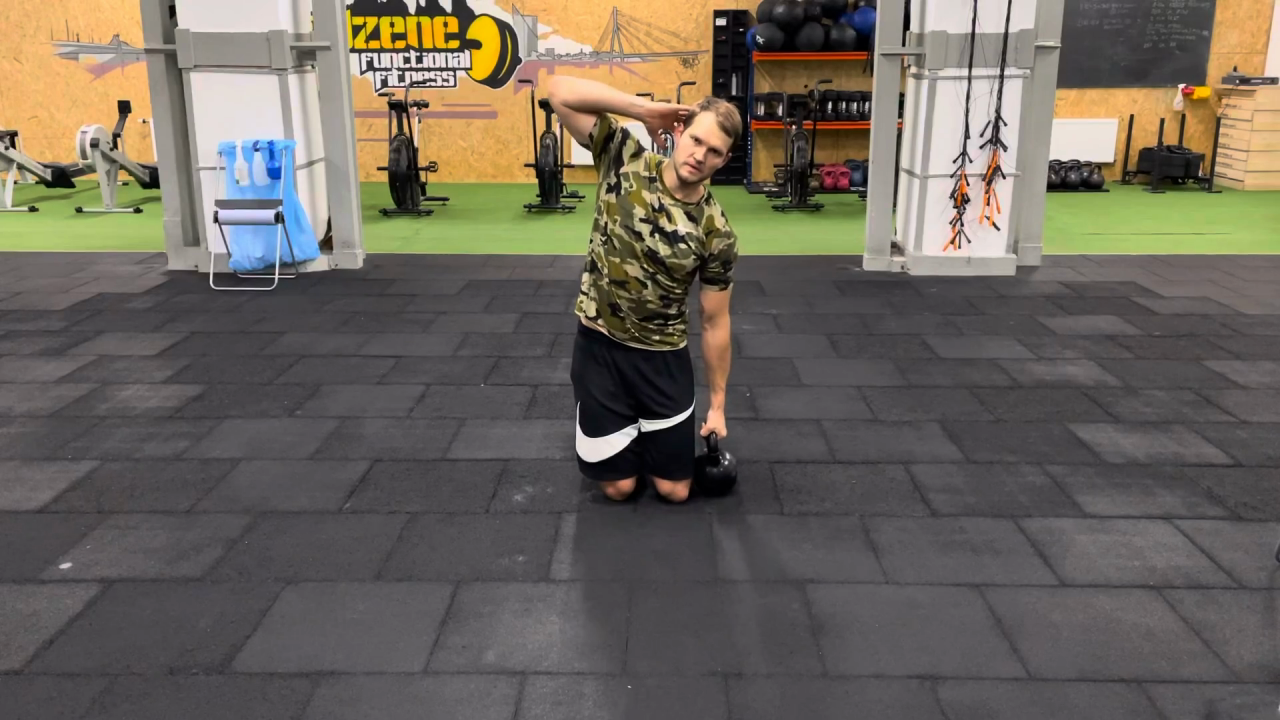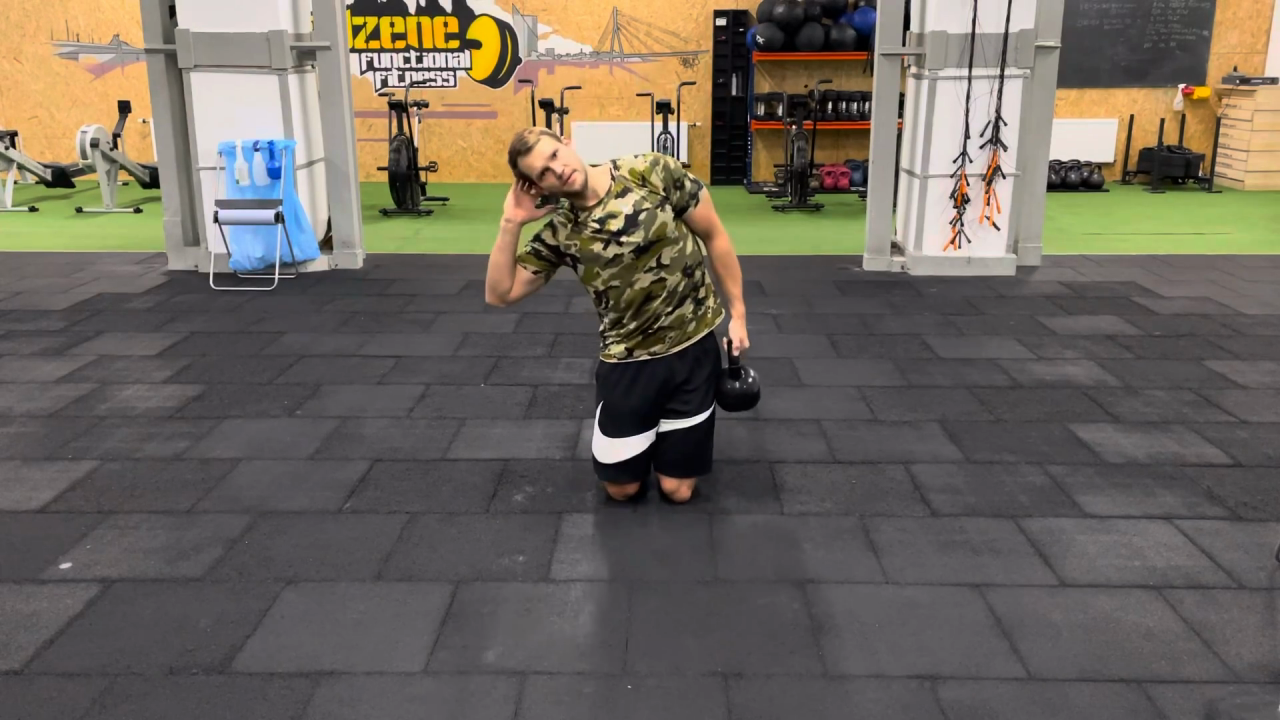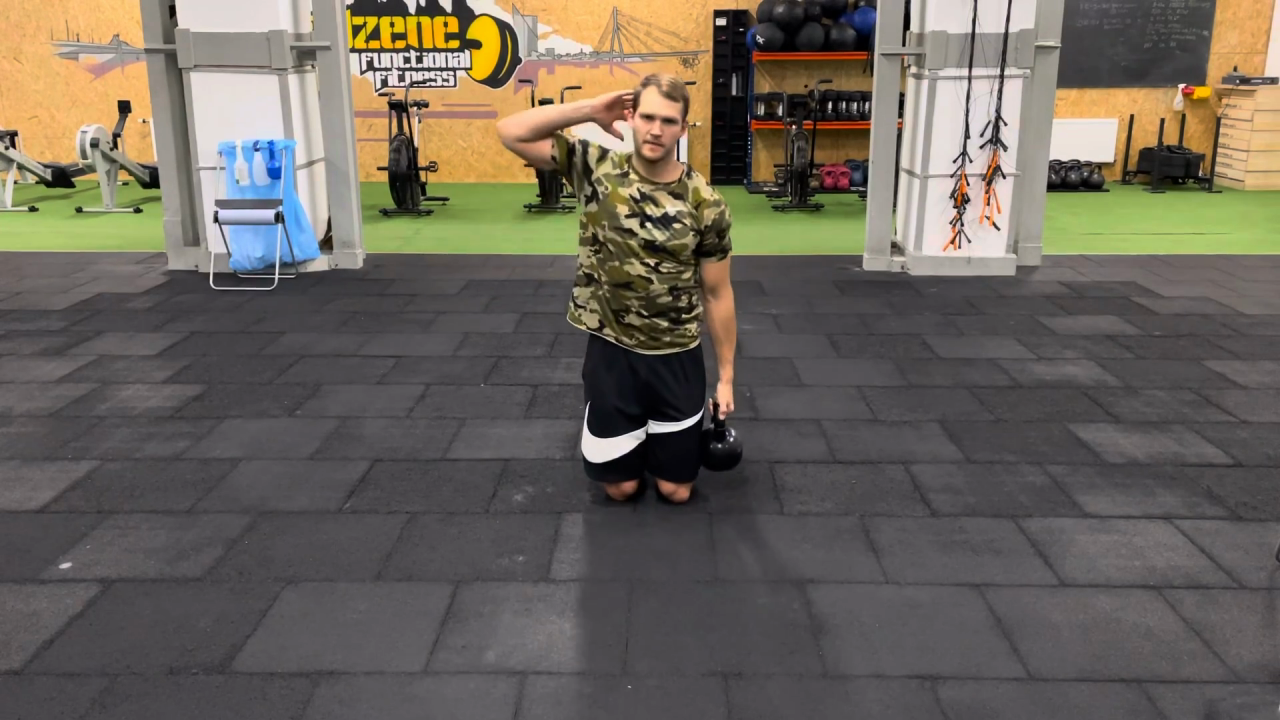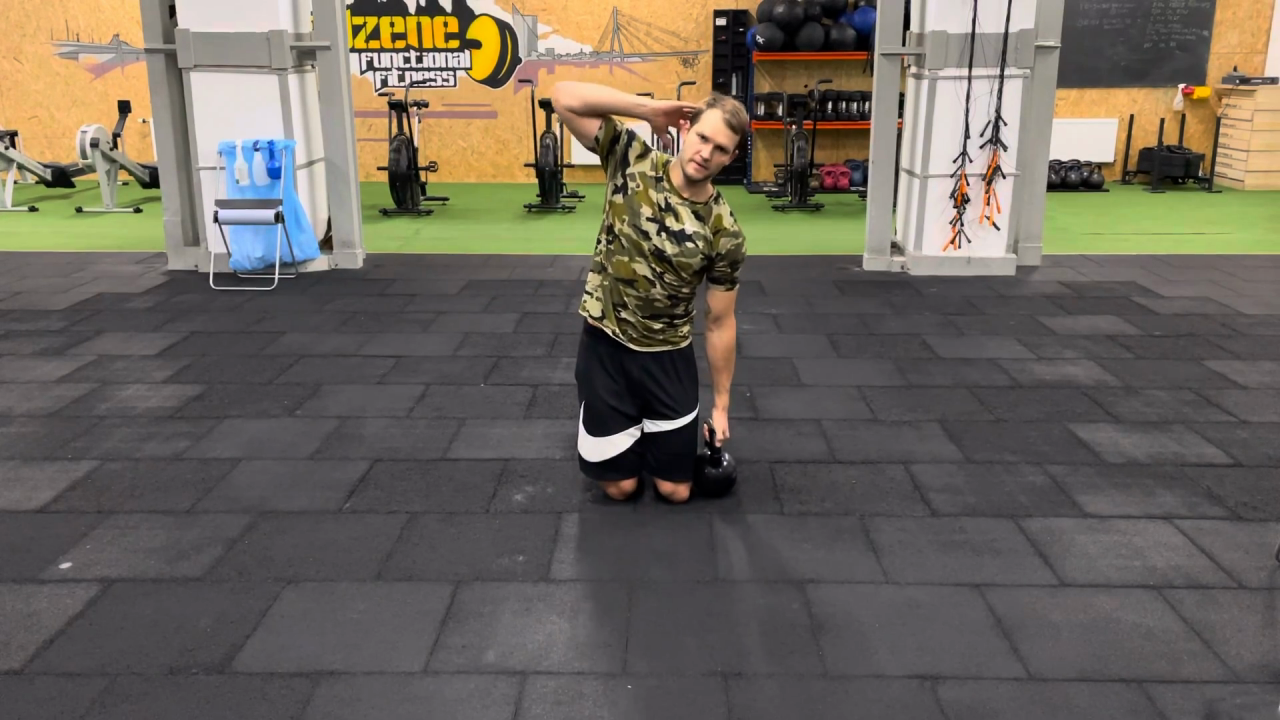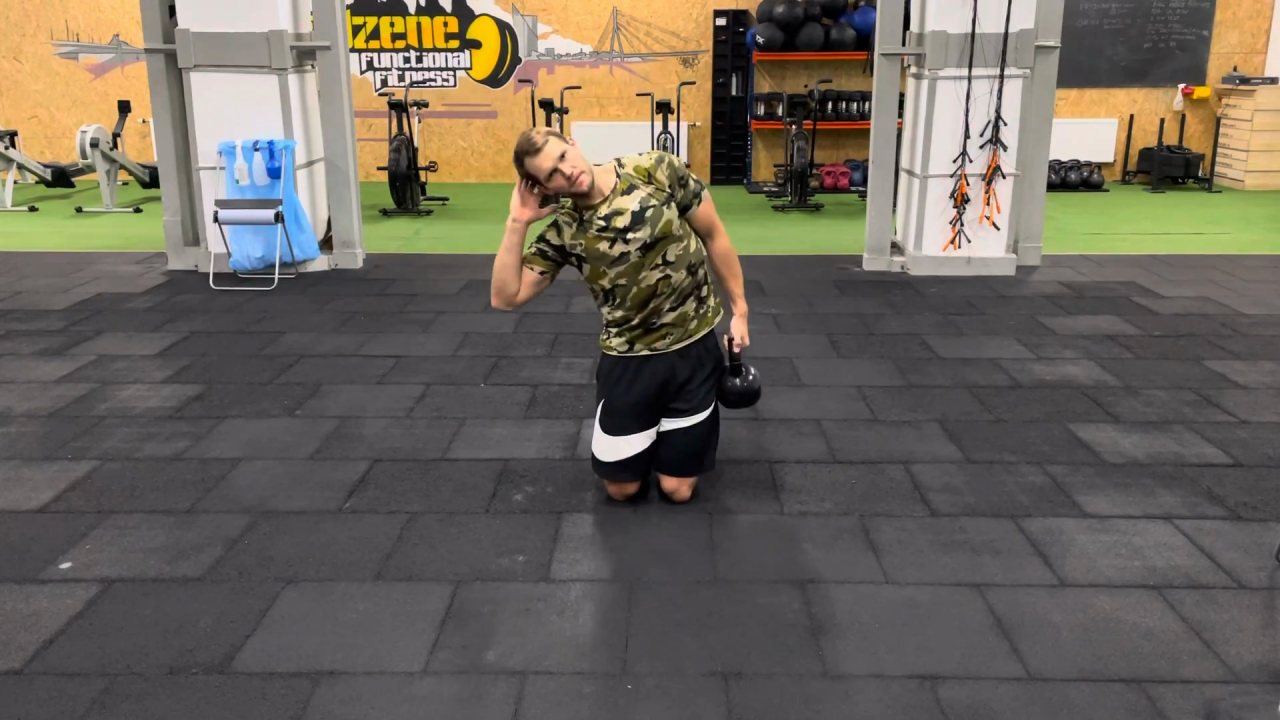
dt=1s
person 1, frame 1
left shoulder: (716, 234)
right shoulder: (625, 160)
left elbow: (715, 322)
right elbow: (558, 91)
left wrist: (718, 404)
right wrist: (645, 110)
left hip: (661, 354)
right hip: (599, 344)
left knee: (674, 490)
right knee: (618, 487)
left ankle: (647, 433)
right ankle: (623, 431)
person 1, frame 2
left shoulder: (654, 173)
right shoulder: (558, 233)
left elbow: (714, 235)
right elbow: (499, 294)
left wrist: (736, 312)
right wrist: (511, 222)
left hip: (693, 345)
right hip: (627, 357)
left knee: (677, 489)
right knee: (621, 487)
left ankle: (665, 435)
right ankle: (640, 433)
person 1, frame 3
left shoulder: (706, 206)
right shoulder: (594, 166)
left elbow: (717, 294)
right elbow: (509, 131)
left wrist: (725, 376)
right wrist: (590, 111)
left hip: (676, 355)
right hip: (611, 349)
left knee: (677, 491)
right knee: (620, 487)
left ankle: (661, 435)
right ankle: (629, 431)
person 1, frame 4
left shoulder: (724, 233)
right shoulder: (632, 160)
left elbow: (720, 322)
right elbow: (563, 97)
left wrist: (721, 403)
right wrist: (649, 109)
left hip: (666, 355)
right hip: (605, 345)
left knee: (676, 490)
right knee: (619, 486)
left ankle: (649, 430)
right ankle: (626, 430)
person 1, frame 5
left shoulder: (658, 171)
right shoulder: (561, 231)
left elbow: (713, 235)
right elbow: (505, 297)
left wrist: (738, 308)
right wrist: (517, 222)
left hip: (694, 346)
right hip: (628, 355)
left knee: (677, 488)
right knee: (621, 487)
left ankle: (669, 433)
right ankle: (640, 431)
